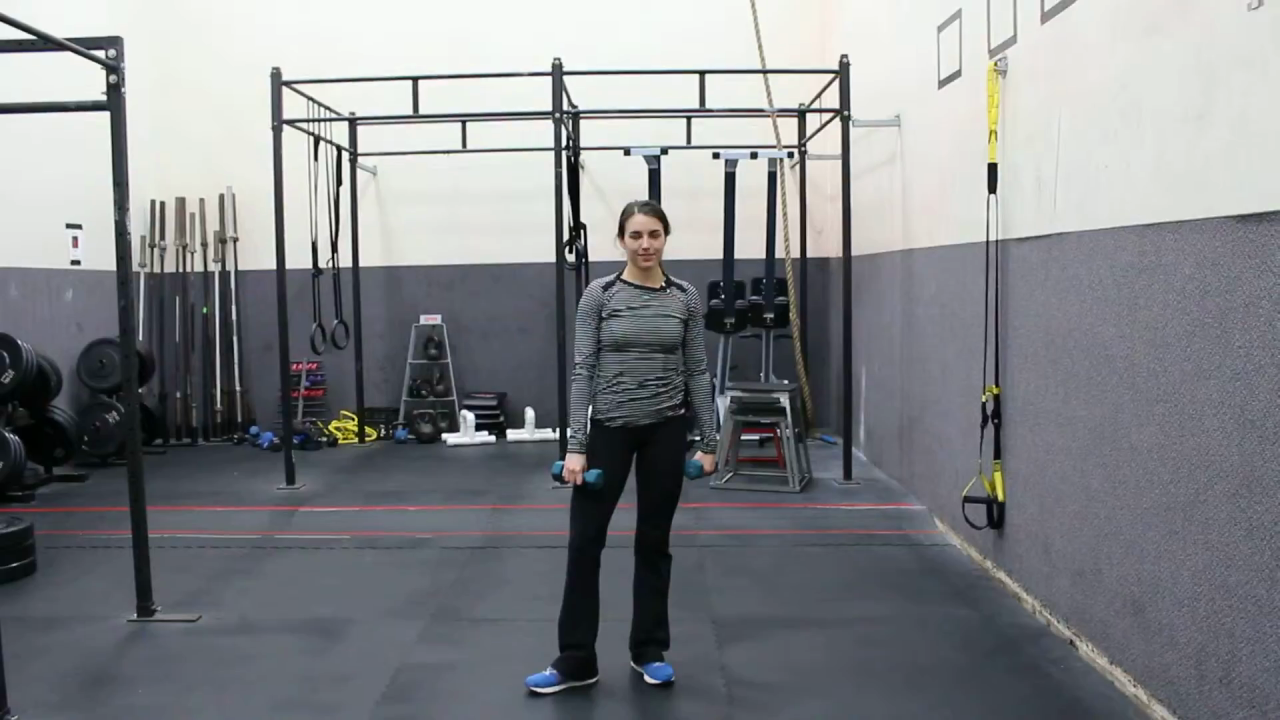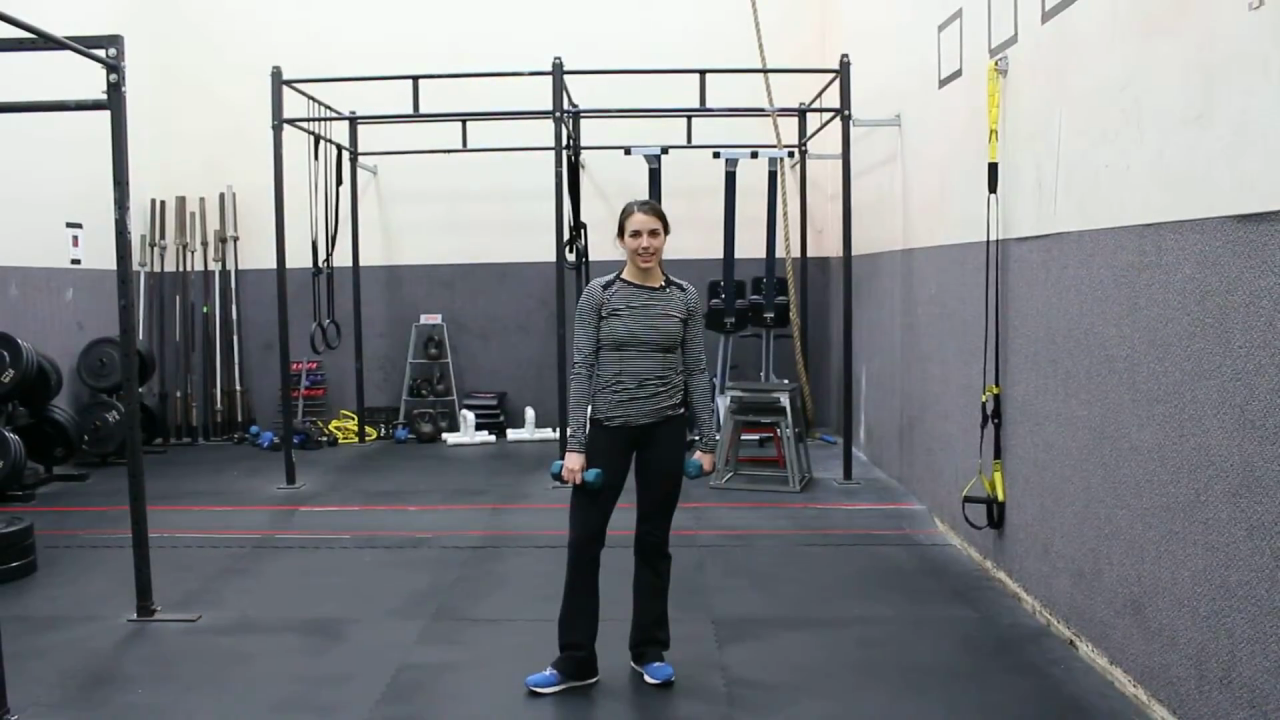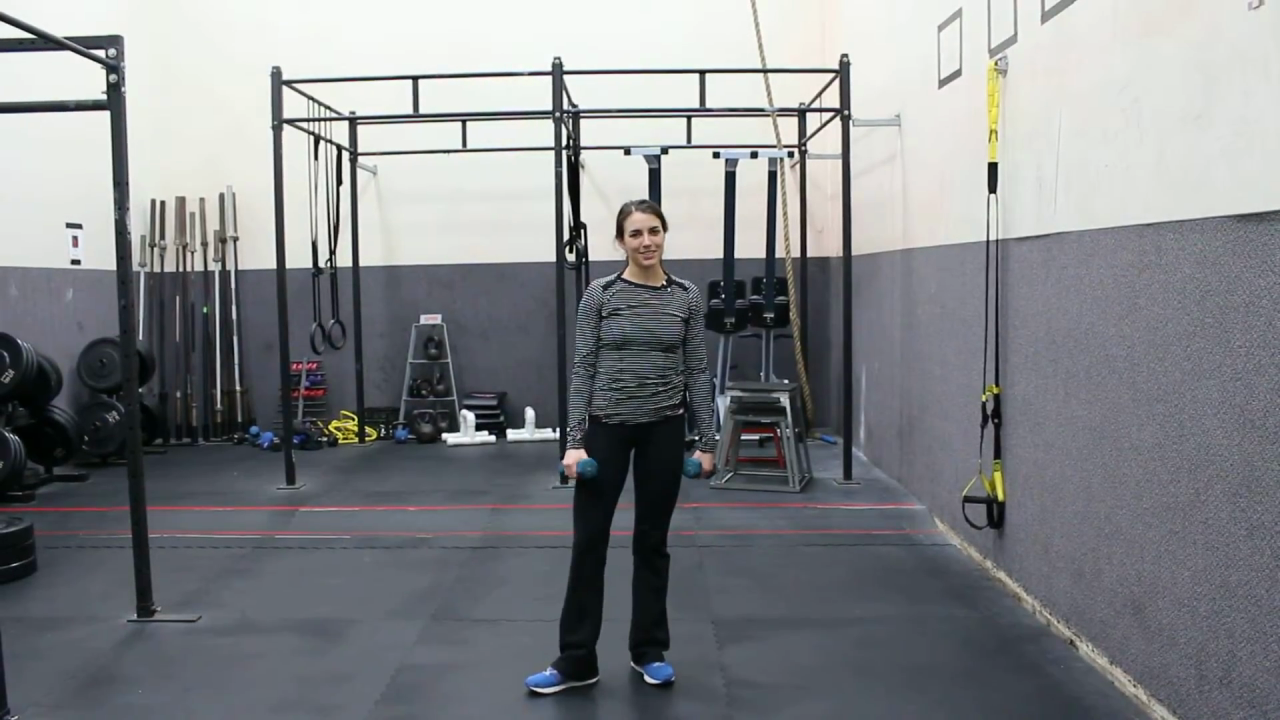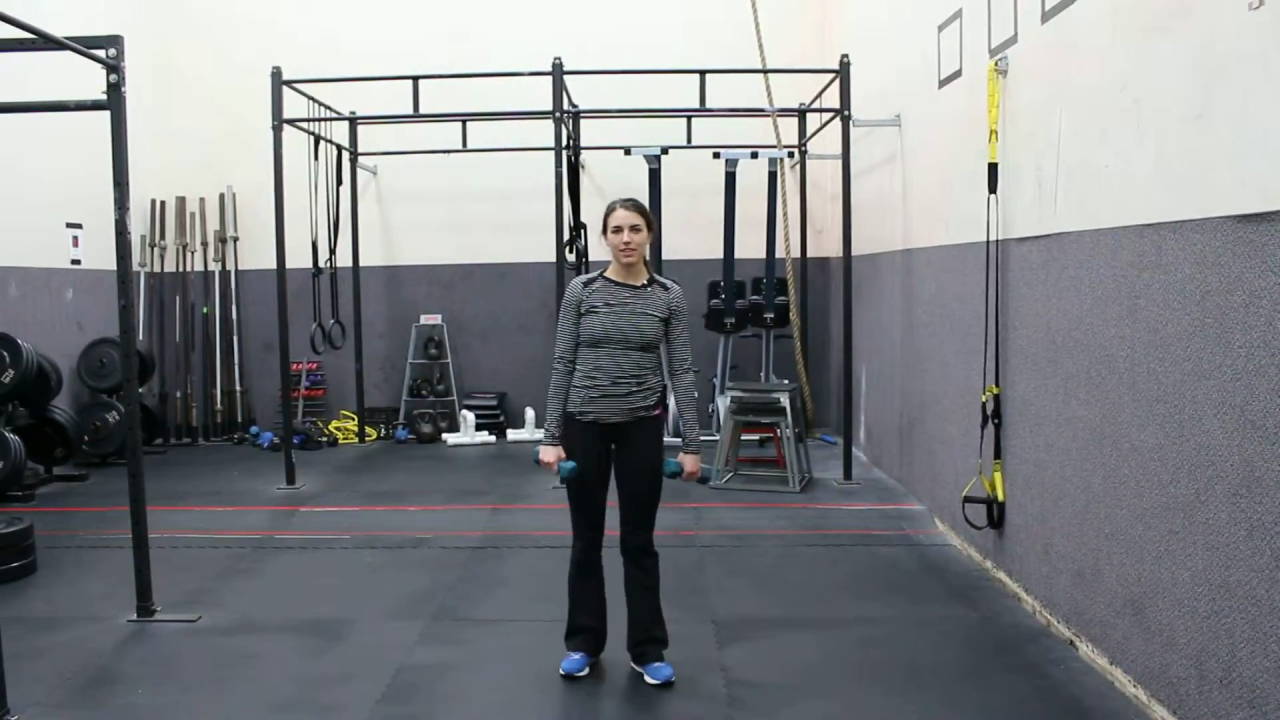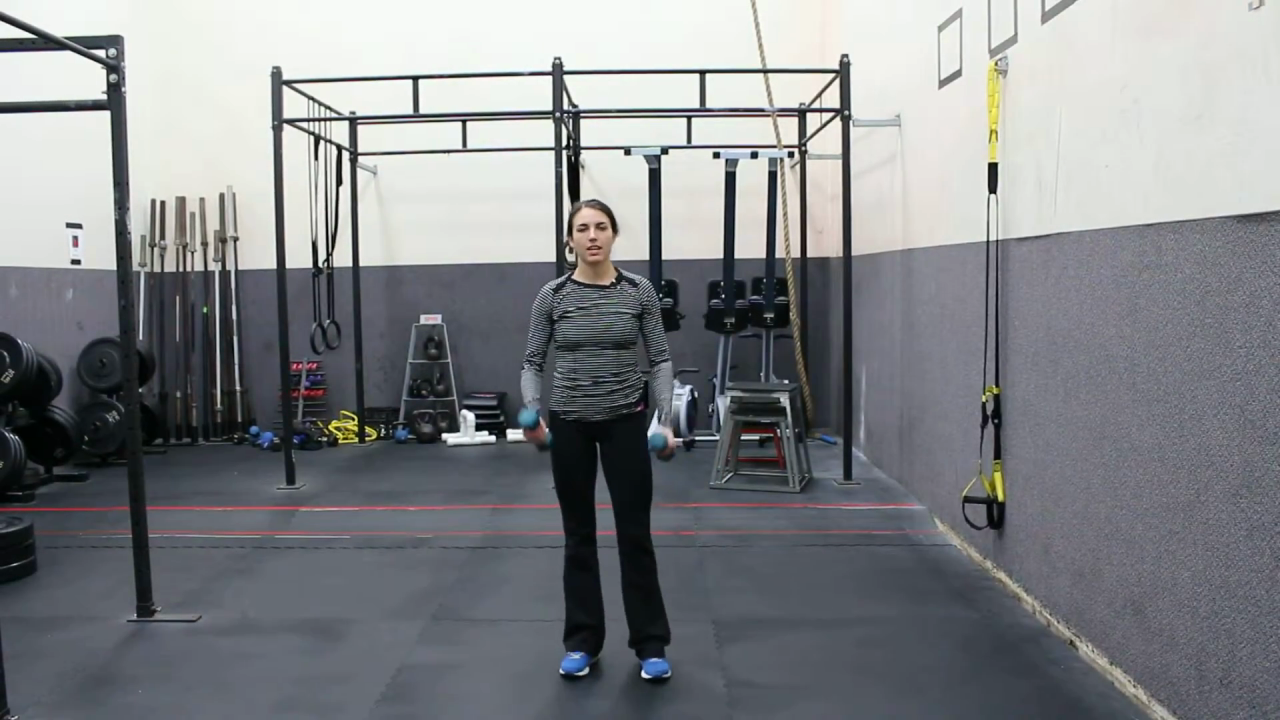
dt=1s
person 1, frame 1
left shoulder: (685, 297)
right shoulder: (599, 294)
left elbow: (697, 372)
right elbow: (583, 370)
left wrist: (709, 441)
right wrist: (575, 445)
left hip: (665, 431)
right hip: (610, 428)
left knee: (654, 542)
right knee: (584, 541)
left ankle: (650, 652)
right ankle: (576, 661)
person 1, frame 2
left shoulder: (685, 297)
right shoulder: (598, 293)
left elbow: (696, 371)
right elbow: (582, 370)
left wrist: (707, 441)
right wrist: (574, 444)
left hip: (665, 430)
right hip: (609, 427)
left knee: (653, 541)
right knee: (583, 540)
left ankle: (649, 651)
right ankle: (576, 661)
person 1, frame 3
left shoulder: (687, 296)
right shoulder: (599, 293)
left elbow: (697, 371)
right elbow: (583, 369)
left wrist: (707, 440)
right wrist: (574, 440)
left hip: (664, 429)
right hip: (607, 427)
left knee: (652, 541)
right knee: (588, 541)
left ankle: (649, 651)
right ankle: (576, 660)
person 1, frame 4
left shoulder: (669, 296)
right shoulder: (581, 291)
left elbow: (681, 371)
right elbow: (562, 365)
left wrist: (691, 444)
right wrist: (550, 436)
left hip: (641, 427)
right hip: (585, 424)
left knee: (639, 539)
right knee: (586, 537)
left ankle: (647, 650)
right ankle: (583, 642)
person 1, frame 5
left shoulder: (640, 291)
right shoulder: (552, 295)
left elbow: (661, 358)
right elbow: (532, 362)
left wrist: (665, 418)
right wrist: (532, 411)
left hip: (625, 421)
right hip: (569, 424)
left knee: (635, 534)
right knee: (578, 535)
left ankle: (650, 644)
right ankle: (581, 642)
